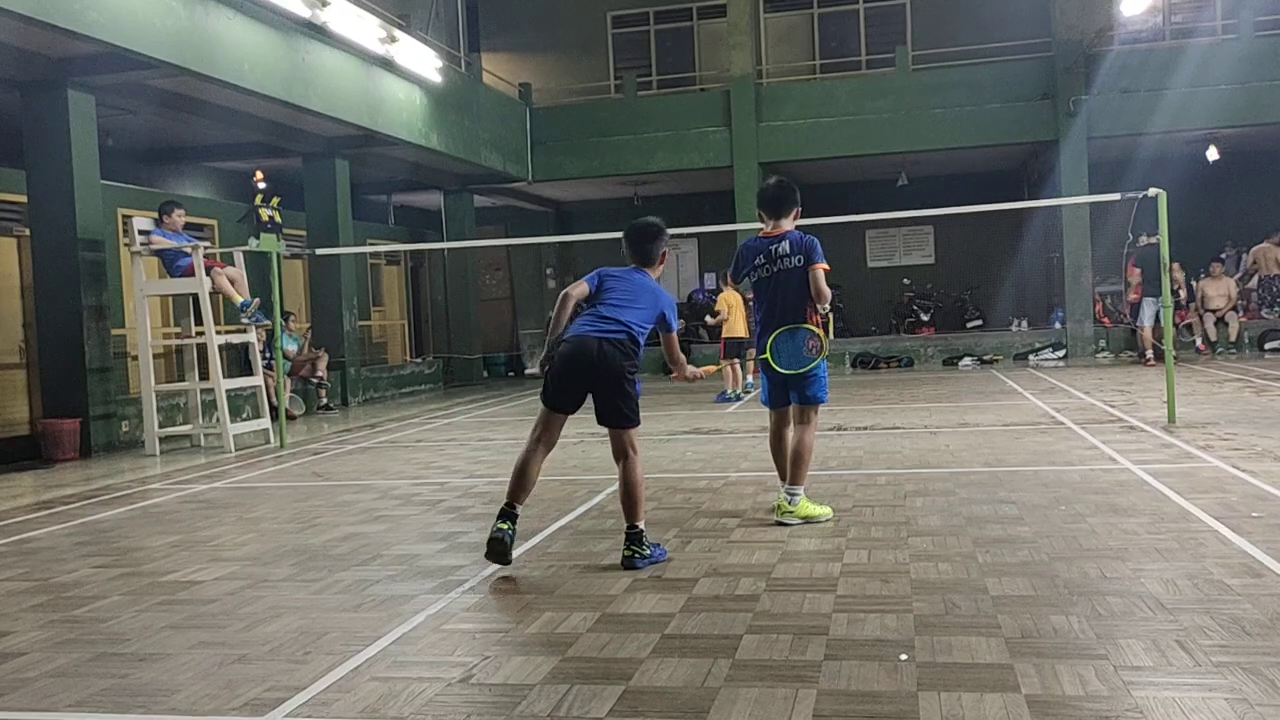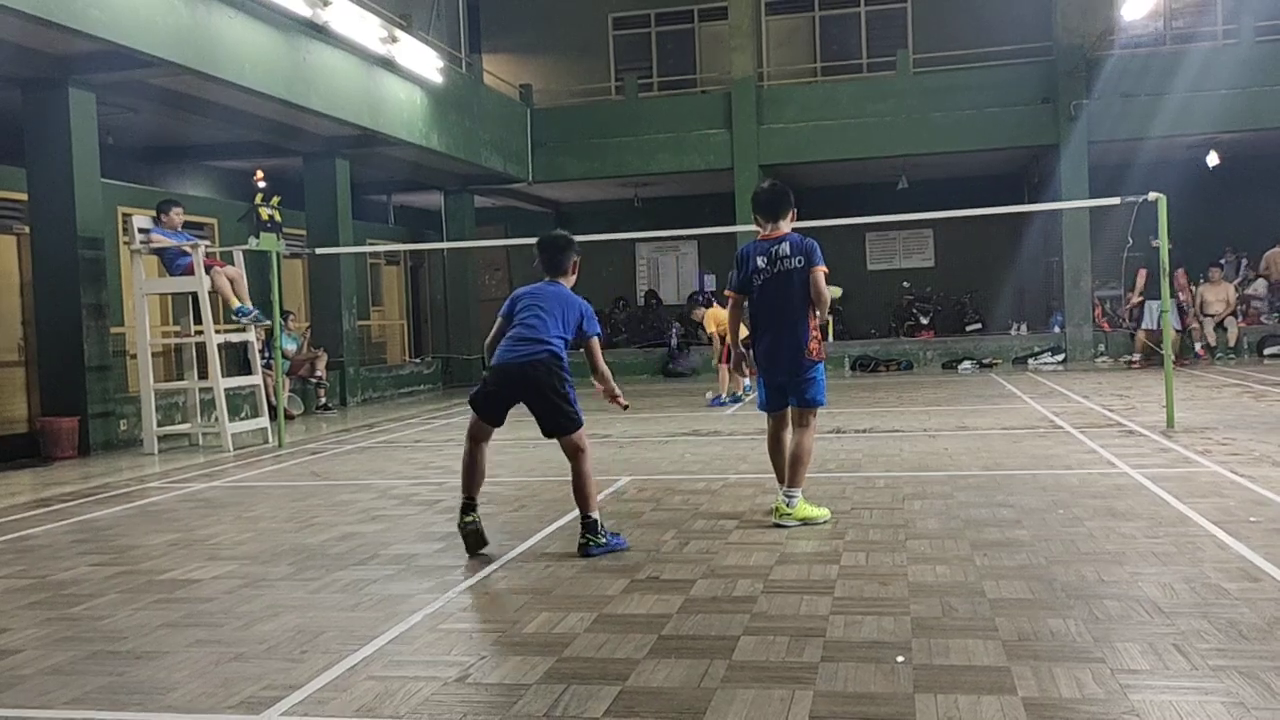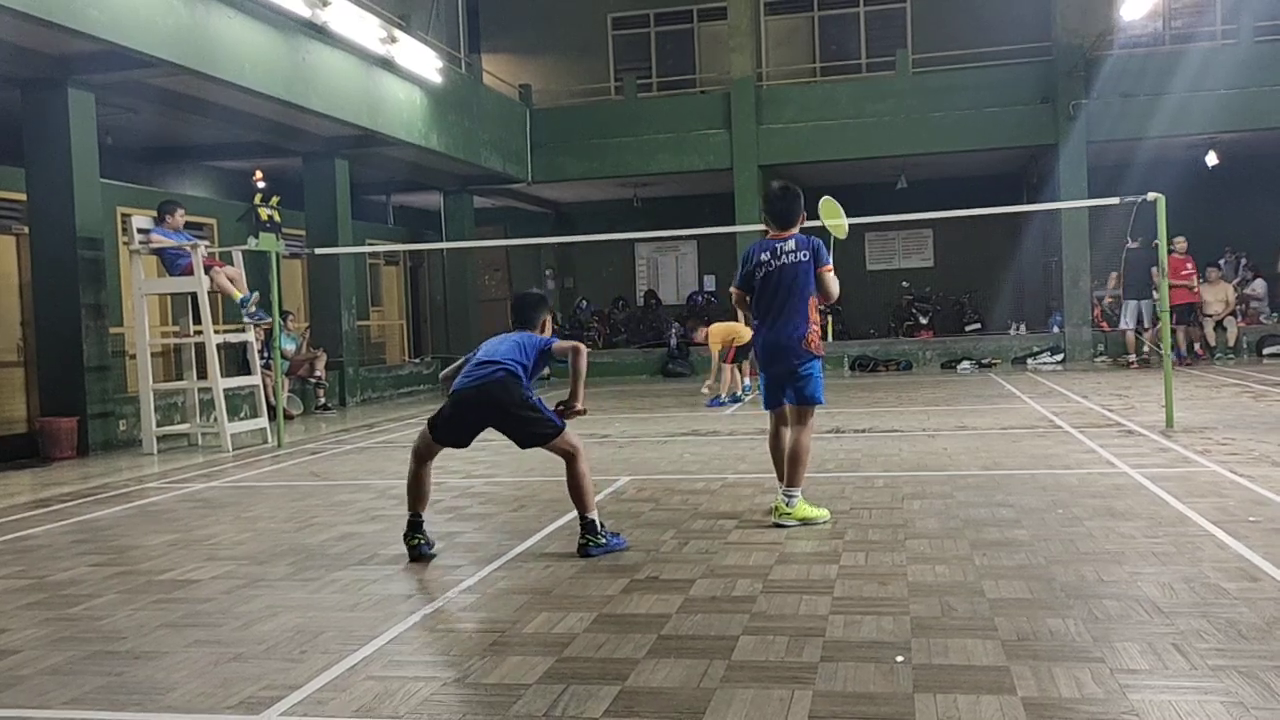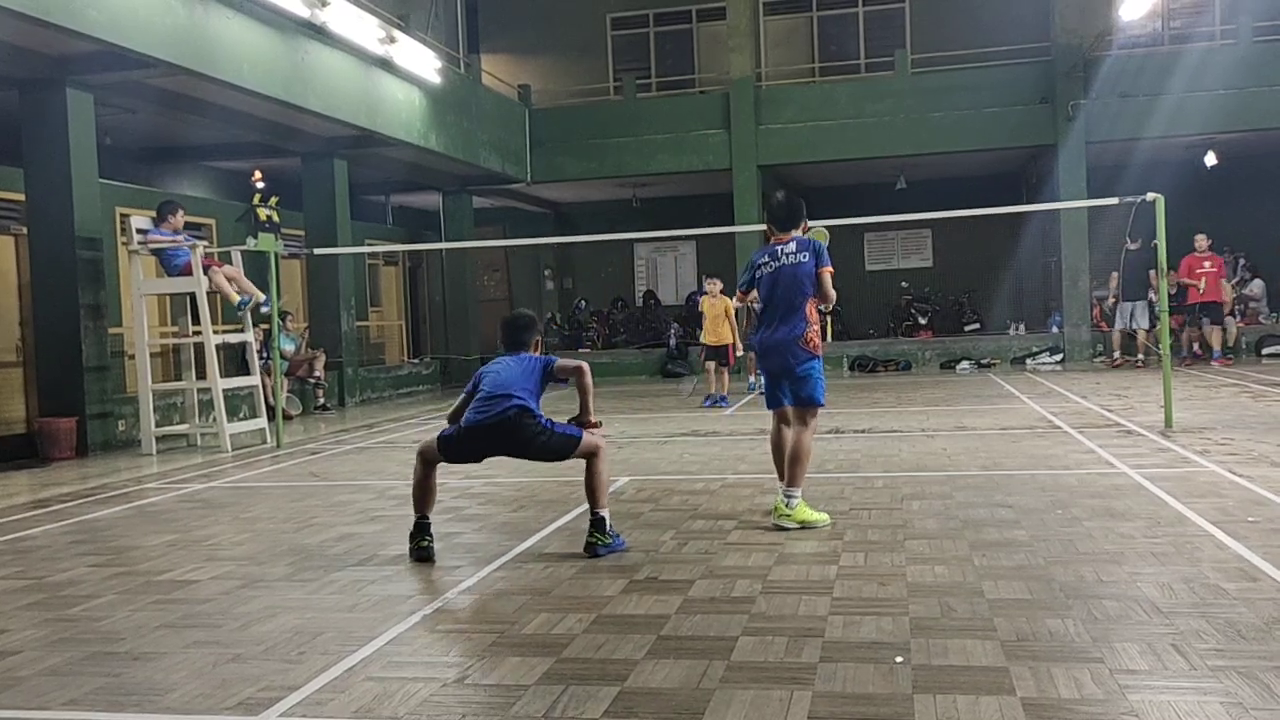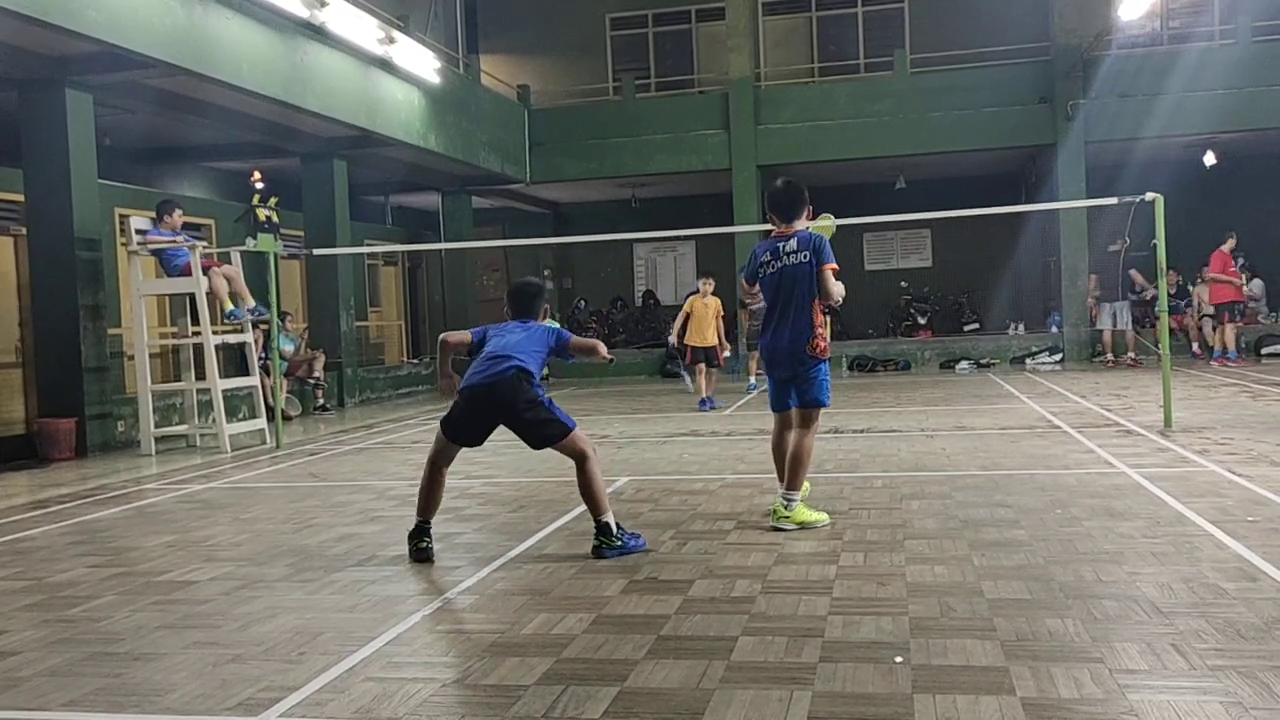
dt=0.7s
person 1, frame 1
left shoulder: (748, 249)
right shoulder: (807, 244)
left elbow: (732, 283)
right elbow: (820, 293)
right wrist: (826, 301)
left hip: (768, 348)
left knee: (779, 419)
right knee: (805, 420)
left ankle: (788, 493)
right ankle: (793, 501)
person 1, frame 2
left shoulder: (746, 254)
right shoulder: (806, 246)
left elbow: (735, 306)
right elbow: (820, 293)
left wrist: (735, 347)
right wrist: (822, 315)
left hip: (766, 352)
right hip: (803, 348)
left knee: (777, 422)
right knee: (803, 423)
left ankle: (785, 495)
right ankle: (791, 503)
person 1, frame 3
left shoulder: (754, 252)
right shoulder: (813, 246)
left elbow: (738, 300)
right elbow: (830, 294)
right wrist: (835, 282)
left hip: (767, 346)
right hip: (802, 344)
left knee: (779, 420)
right knee: (801, 421)
left ankle: (785, 495)
right ankle: (791, 503)
person 1, frame 4
left shoulder: (759, 257)
right shoulder: (814, 247)
left elbow: (742, 296)
right elbow: (827, 296)
right wrist: (829, 296)
left hip: (768, 346)
right hip: (801, 343)
left knee: (781, 419)
right knee: (804, 421)
left ankle: (785, 494)
right ankle: (790, 505)
person 1, frame 5
left shoulder: (761, 250)
right shoulder: (816, 243)
left elbow: (749, 288)
right elbow: (828, 295)
right wrist: (841, 290)
left hip: (773, 348)
right hip: (807, 345)
left knee: (783, 421)
right knee: (806, 423)
left ankle: (787, 490)
right ankle: (789, 506)
person 2, frame 1
left shoulder: (605, 274)
right shoulder: (663, 298)
left elbow: (568, 295)
right elbow: (674, 358)
left wrist: (552, 346)
right wrist: (687, 372)
left hip: (575, 348)
right hip: (616, 357)
left knee: (540, 441)
right knee: (627, 454)
left ankle: (507, 522)
right ankle: (636, 542)
person 2, frame 2
left shoulder: (519, 295)
right shoulder: (580, 307)
left elbow: (490, 344)
right elbow: (598, 368)
right wrist: (614, 394)
left hip: (503, 369)
right hip: (546, 372)
left knee: (476, 440)
right knee: (578, 453)
left ankle: (469, 517)
right ankle: (592, 533)
person 2, frame 3
left shoulder: (491, 342)
right shoulder: (541, 342)
left elbow: (445, 377)
right elbow: (578, 349)
right wrist: (575, 400)
left hip: (463, 395)
right hip: (506, 392)
left knee: (421, 453)
right knee: (573, 450)
left ankle: (415, 535)
right ankle: (592, 533)
person 2, frame 4
left shoulder: (488, 368)
right shoulder: (542, 361)
left elbow: (453, 415)
right elbow: (580, 368)
right wrist: (587, 414)
left hip: (476, 429)
right hip: (521, 424)
left knee: (424, 455)
right knee: (596, 446)
left ankle: (421, 537)
right ankle: (600, 531)
person 2, frame 5
left shoulder: (492, 330)
right shoulder: (549, 332)
left elbow: (447, 339)
right elbow: (596, 348)
left wrist: (445, 376)
right wrist: (603, 353)
left hip: (474, 391)
right hip: (517, 389)
left knee: (438, 460)
right knee: (584, 453)
left ankle: (421, 537)
right ankle: (608, 535)
